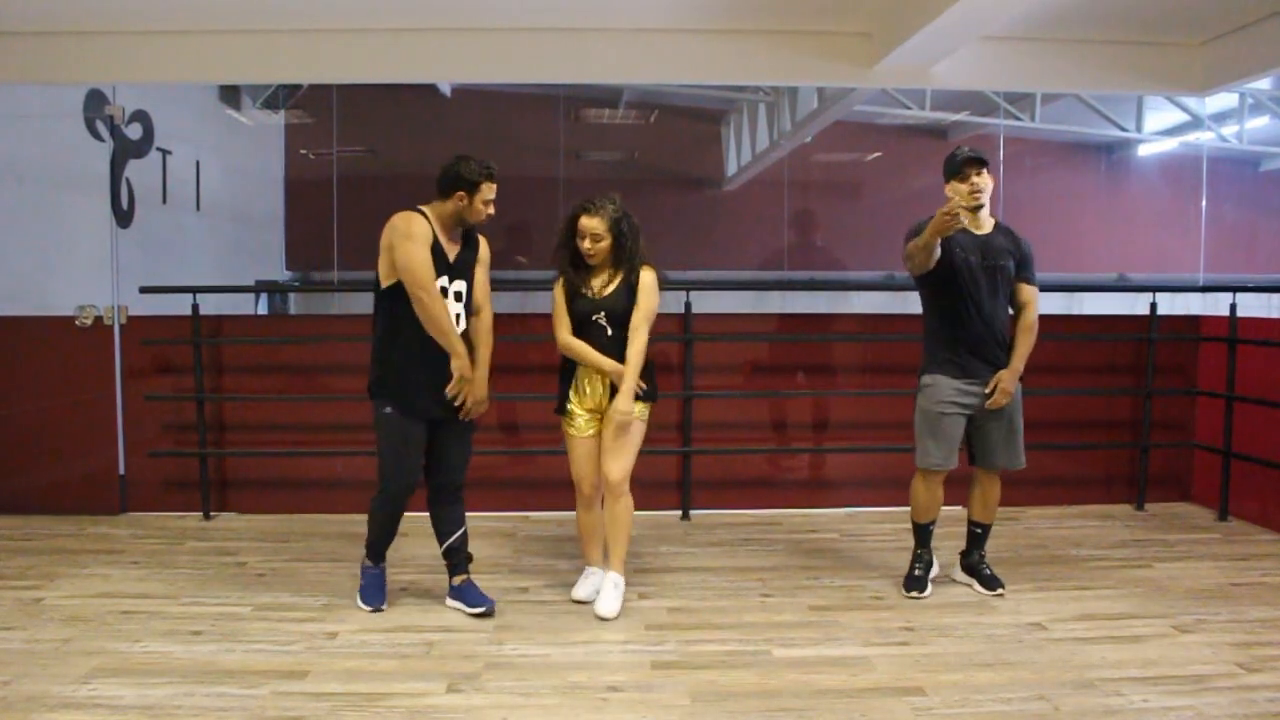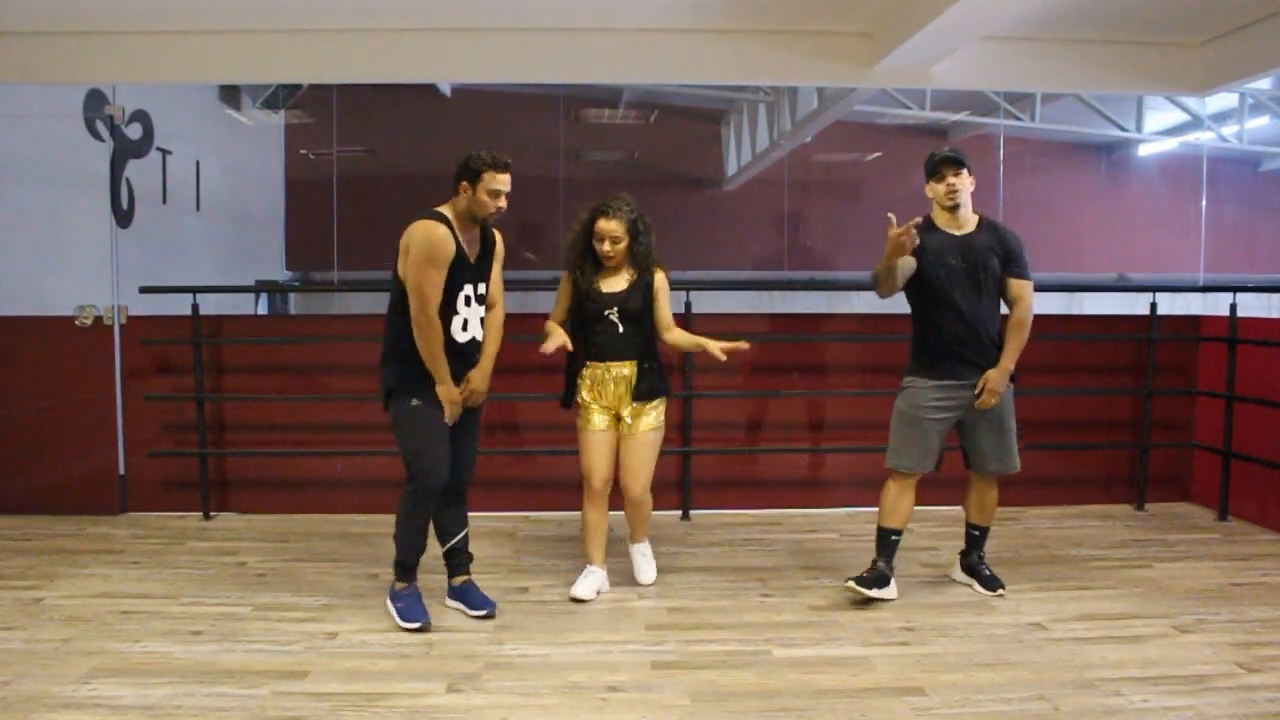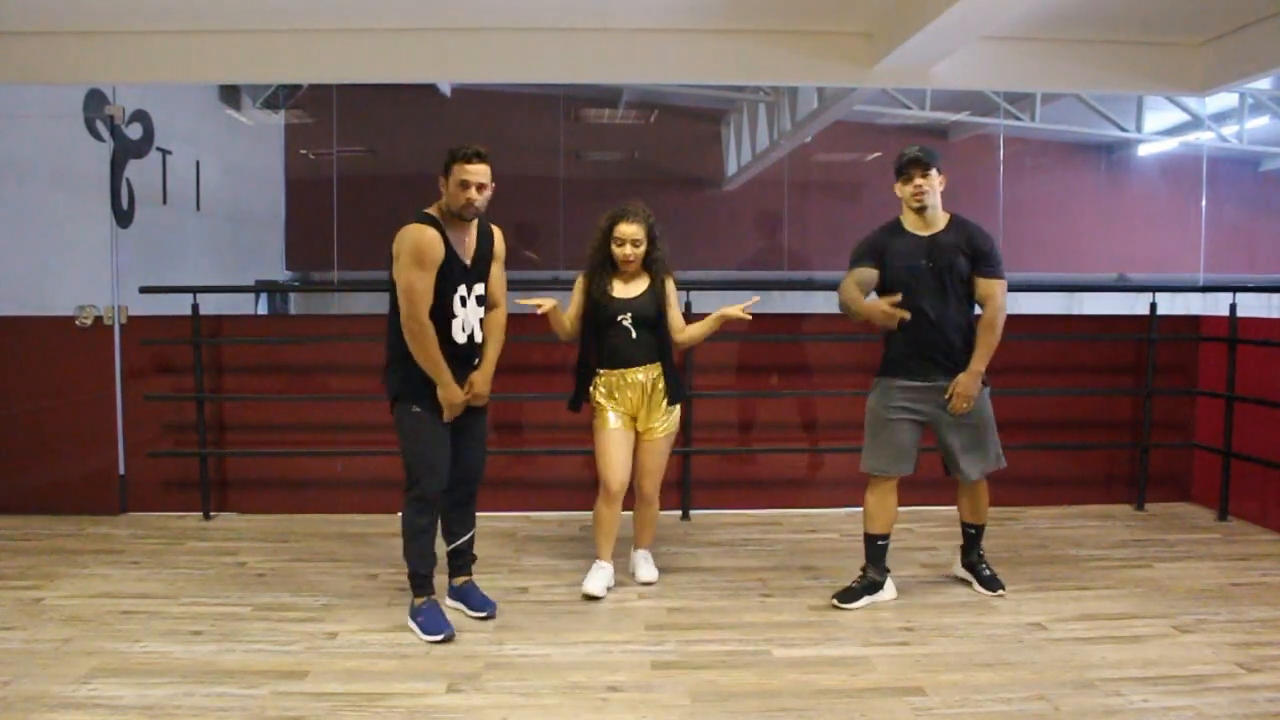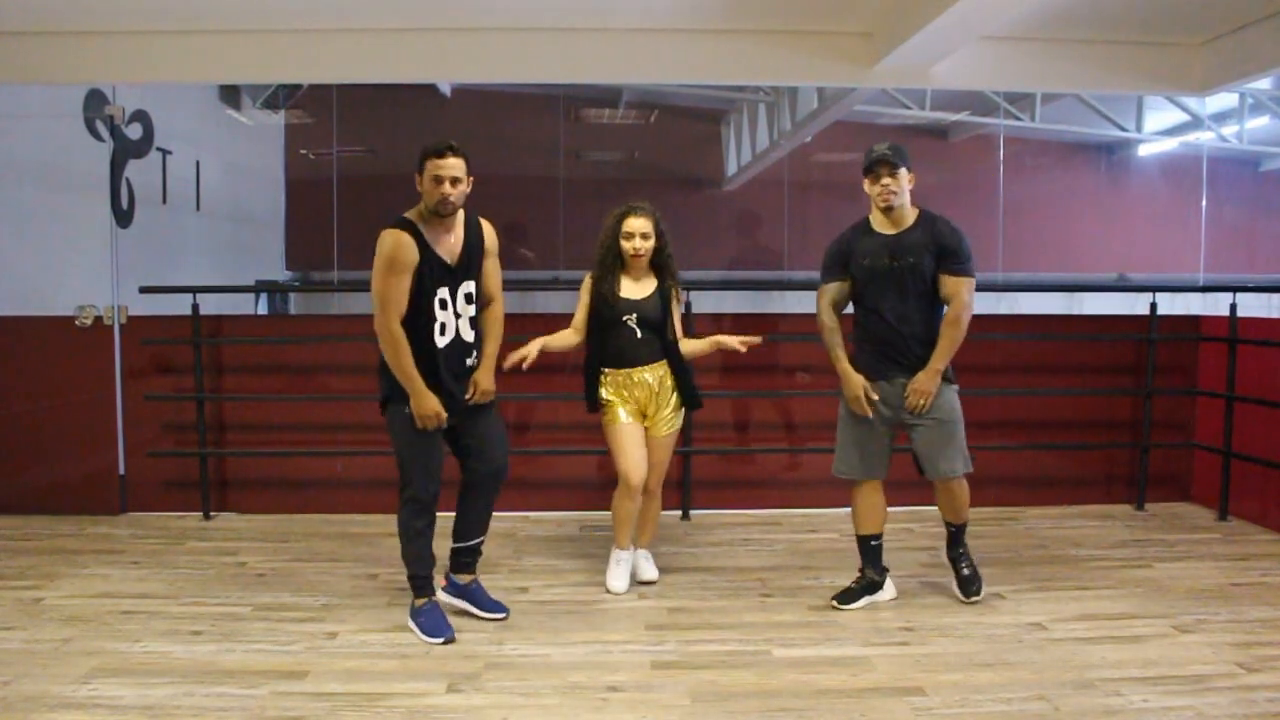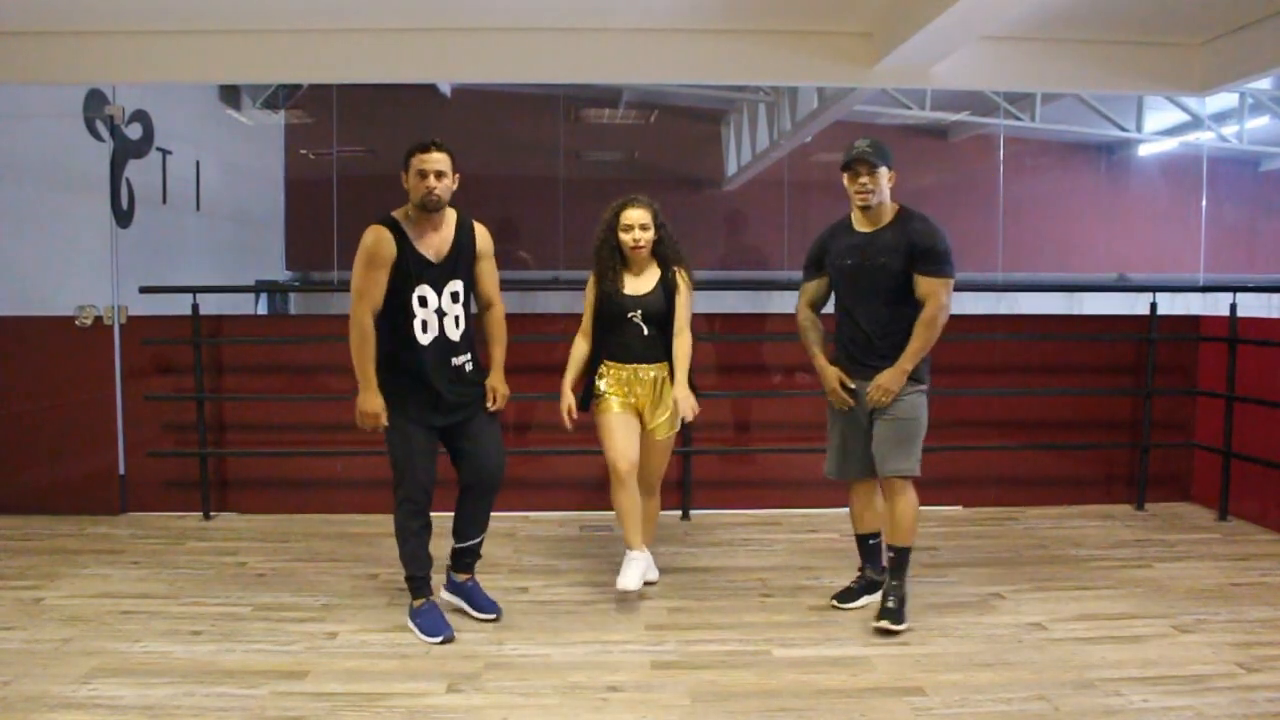
dt=0.2s
person 1, frame 1
left shoulder: (477, 245)
right shoulder: (408, 227)
left elbow: (481, 312)
right elbow: (424, 296)
left wrist: (479, 376)
right wrist: (459, 356)
left hip: (449, 383)
right hip: (402, 384)
left knee: (449, 484)
right knee: (398, 480)
left ankle: (458, 578)
right ankle: (374, 562)
person 1, frame 2
left shoulder: (492, 240)
right shoulder: (430, 234)
left elbow: (494, 308)
right elbow: (424, 315)
left wrist: (482, 370)
right wrist: (442, 383)
left hip: (464, 380)
right hip: (416, 380)
left knee: (456, 482)
right knee: (428, 479)
left ankle: (459, 579)
right ankle: (403, 582)
person 1, frame 3
left shoulder: (492, 237)
right shoulder: (420, 236)
right elbow: (414, 319)
left wrist: (484, 372)
right wrist: (443, 384)
left hip: (467, 382)
right hip: (421, 386)
left knee: (465, 483)
right knee: (428, 488)
left ankle: (461, 579)
right ankle: (422, 598)
person 1, frame 4
left shoulder: (482, 232)
right shoulder: (398, 241)
left elbow: (491, 302)
right elbow: (387, 323)
left wrist: (487, 366)
right wrist: (417, 393)
left hip: (467, 381)
right hip: (418, 387)
left knee: (490, 469)
right knee: (421, 493)
left ankle: (462, 578)
right ankle: (423, 599)
person 1, frame 5
left shoulder: (475, 234)
right shoulder: (381, 240)
left elbow: (491, 305)
right elbow: (364, 318)
left wrist: (497, 371)
right wrist: (367, 389)
left hip: (465, 384)
right hip: (406, 391)
left knee: (487, 474)
right knee: (415, 494)
left ankle: (463, 574)
right ankle: (420, 599)
person 2, frame 1
left shoulder: (1013, 243)
right shoulder: (934, 231)
left elbow: (1027, 311)
right elbow: (917, 263)
left wrist: (1013, 369)
right wrist: (936, 232)
left hip: (998, 377)
right hip: (943, 374)
left knee: (991, 470)
right knee: (930, 468)
left ankle: (972, 560)
right ankle: (923, 557)
person 2, frame 2
left shoulder: (1003, 240)
right shoulder: (914, 238)
left elbow: (1022, 307)
right elbow: (886, 285)
left wrist: (1004, 368)
right wrist: (892, 258)
left hip: (987, 377)
right hip: (927, 379)
left knee: (988, 473)
right knee: (904, 472)
left ankle: (972, 561)
right ankle: (883, 568)
person 2, frame 3
left shoulder: (974, 239)
right shoulder: (880, 242)
left elbow: (994, 307)
right elbow: (849, 291)
left wrist: (975, 372)
right wrist: (868, 309)
left hip: (959, 378)
right hip: (897, 381)
left knee: (975, 474)
right knee: (882, 475)
left ankle: (971, 558)
right ankle: (875, 575)
person 2, frame 4
left shoulder: (943, 235)
right shoulder: (848, 243)
left elbow: (959, 307)
right elbow: (827, 307)
left wrist: (933, 373)
right wrist: (844, 370)
left hip: (928, 378)
right hip: (868, 379)
left knee: (950, 474)
right knee: (866, 477)
left ankle: (958, 553)
right ankle: (873, 575)
person 2, frame 5
left shoulder: (921, 233)
right shoulder: (830, 240)
left elbow: (936, 306)
right elbow: (807, 305)
left wrist: (901, 369)
right wrist: (821, 364)
left hip: (901, 377)
right hip: (848, 377)
left knee: (896, 477)
right knee: (860, 477)
left ankle: (897, 583)
right ankle: (872, 575)
person 3, frame 1
left shoulder: (642, 277)
right shoulder: (567, 279)
left elbow: (640, 336)
right elbow: (563, 338)
left wrist: (626, 388)
right wrist: (609, 366)
left hip: (627, 390)
right hip: (580, 390)
left knee: (615, 479)
right knee: (586, 488)
left ankle: (614, 573)
right ankle: (592, 569)
person 3, frame 2
left shoulder: (651, 277)
right shoulder: (576, 276)
left elbow: (668, 332)
right elbow: (556, 322)
left wrist: (705, 343)
right wrist: (556, 335)
left hip: (642, 386)
right hip: (594, 388)
left knee: (636, 488)
right knee: (596, 484)
left ankle: (640, 544)
right ankle: (594, 568)
person 3, frame 3
left shoulder: (662, 283)
right shoulder: (590, 281)
left elbow: (681, 335)
right elbow: (571, 331)
left wrist: (720, 317)
right wrist: (553, 310)
left hip: (657, 390)
right hip: (610, 392)
left knee: (648, 488)
right knee: (613, 484)
left ankle: (642, 552)
right ankle: (602, 563)
person 3, frame 4
left shoulder: (667, 286)
right shoulder: (597, 282)
left elbow: (678, 342)
right elbow: (577, 333)
left wrist: (716, 342)
right wrist: (540, 343)
left hip: (663, 388)
right hip: (616, 390)
left knee: (652, 484)
right knee: (632, 478)
left ankle: (643, 551)
right ankle: (620, 550)
person 3, frame 5
left shoulder: (675, 277)
right shoulder: (602, 278)
left elbow: (682, 334)
right elbow: (586, 335)
left wrist: (680, 385)
right wrist: (568, 386)
left hip: (660, 384)
right hip: (613, 383)
left knee: (652, 481)
right knee: (623, 469)
left ankle: (643, 549)
right ankle: (633, 555)
